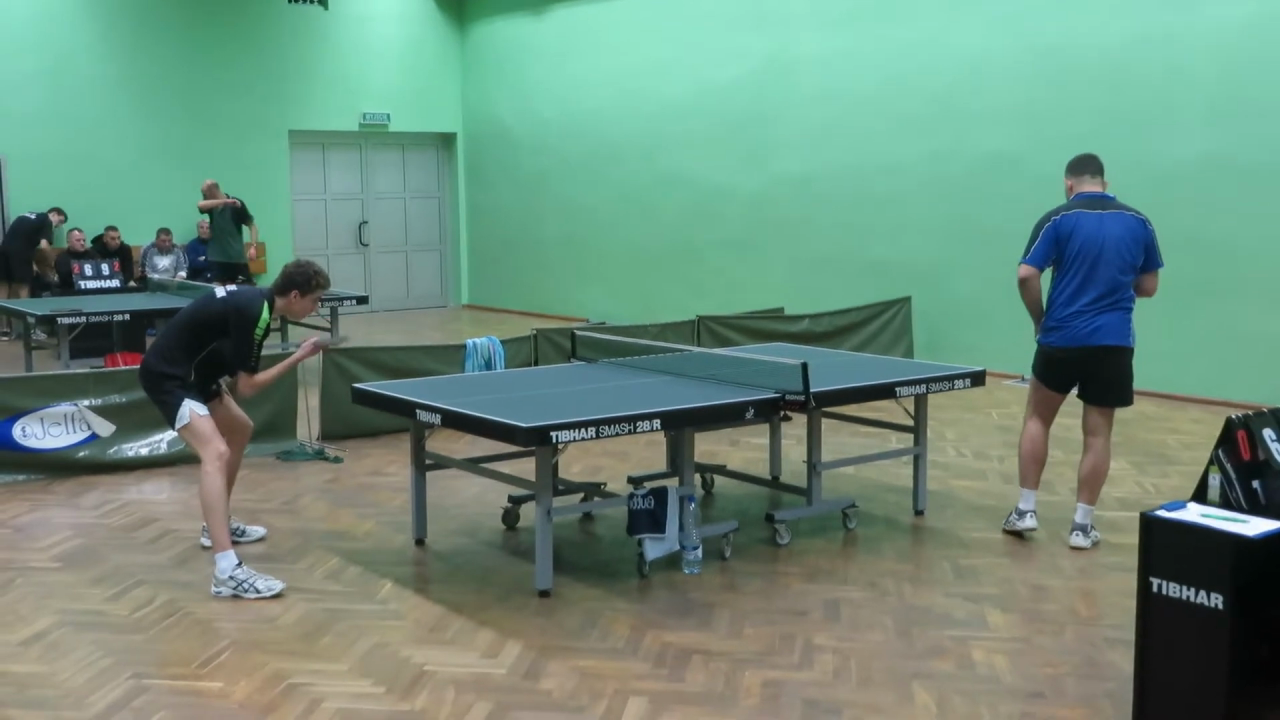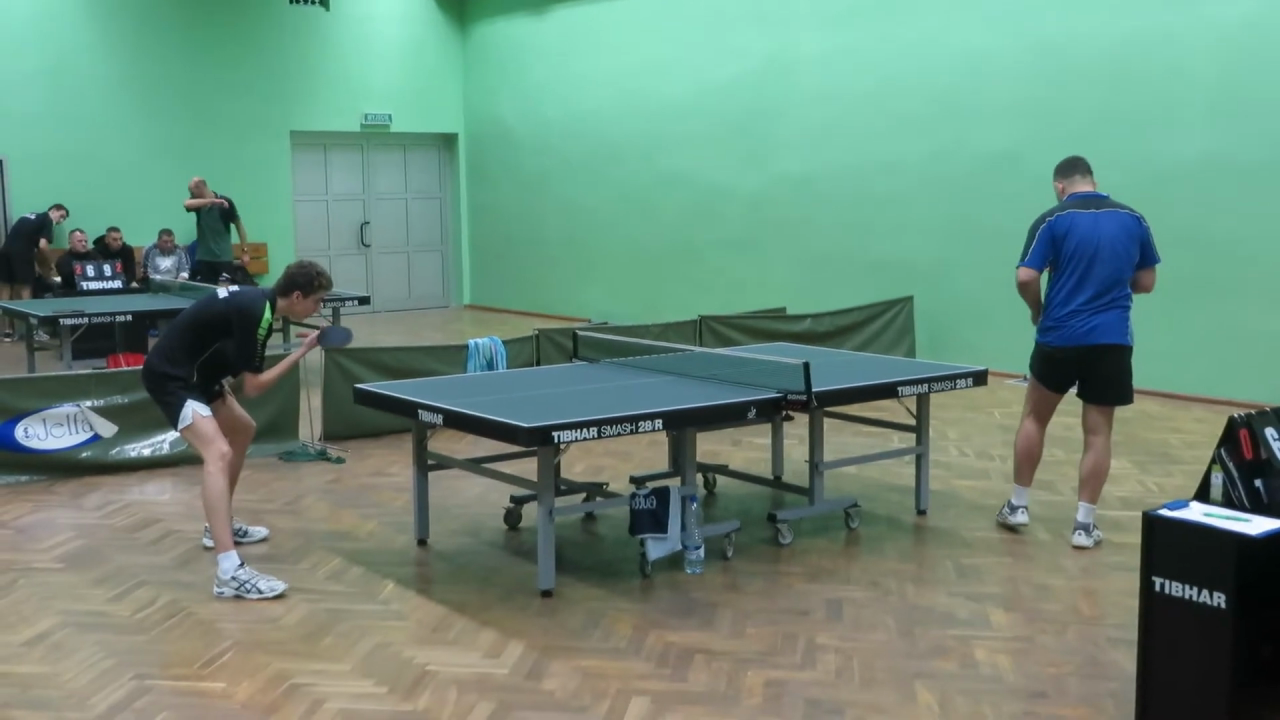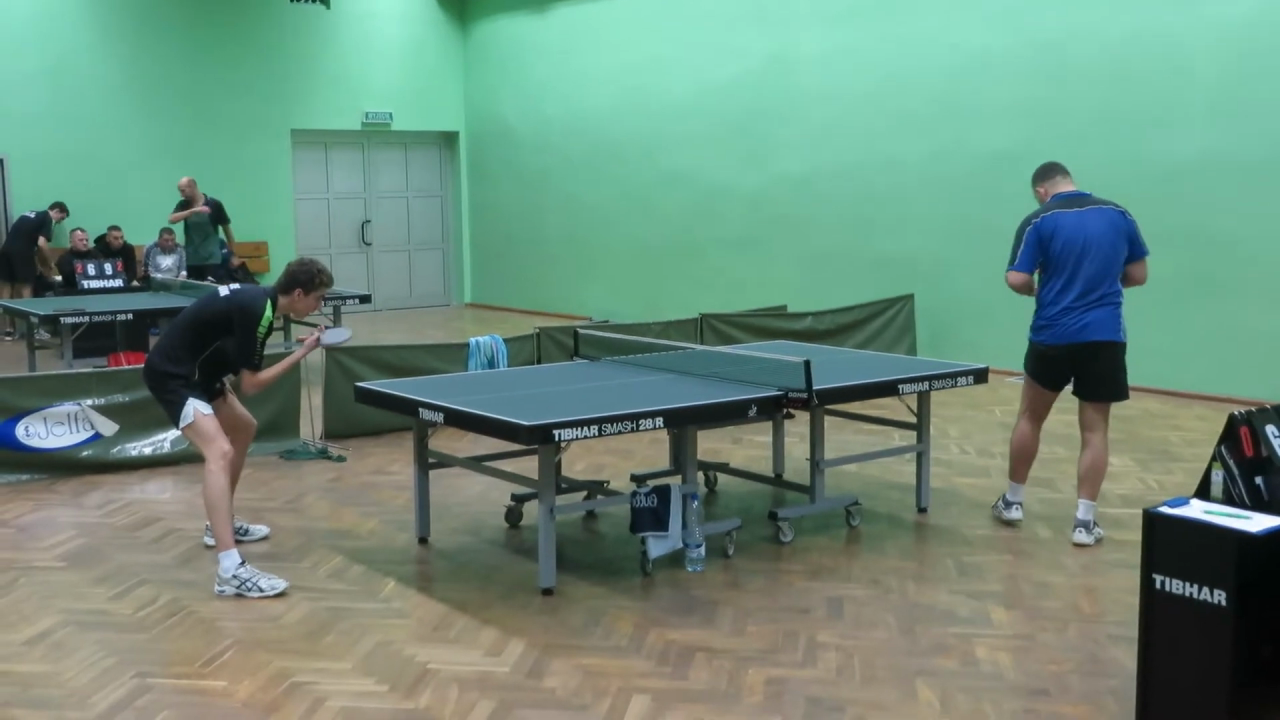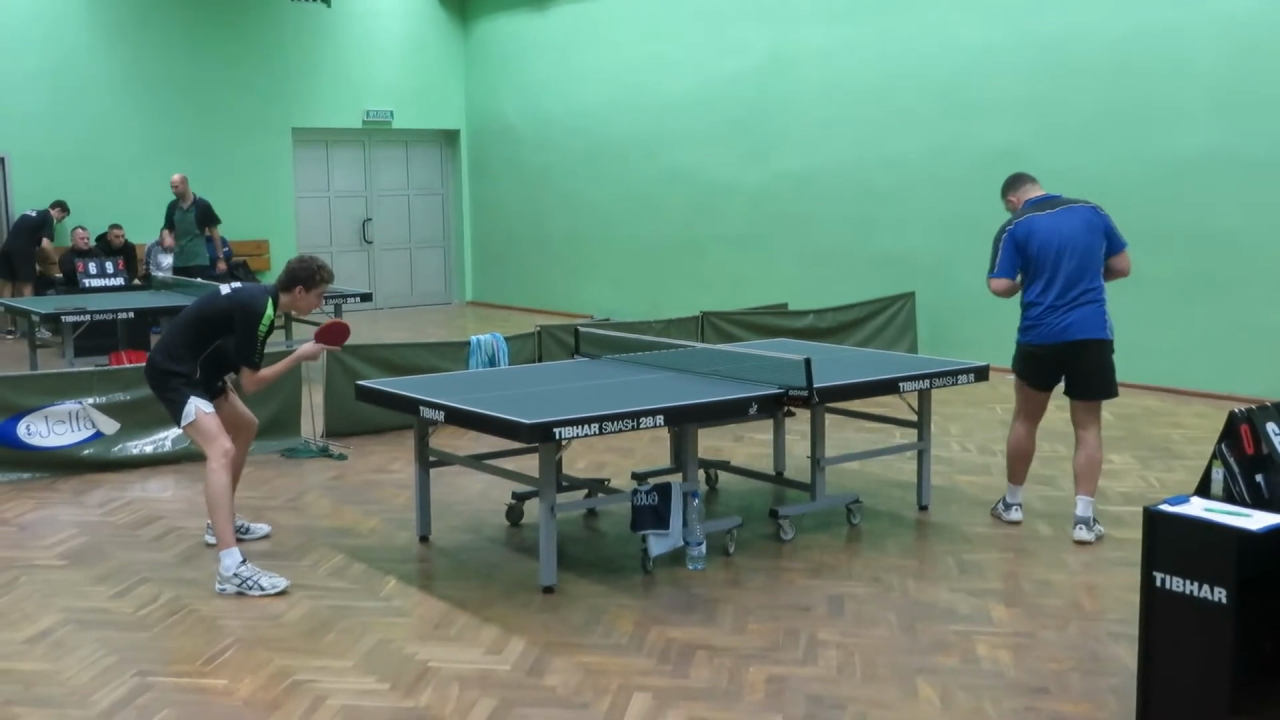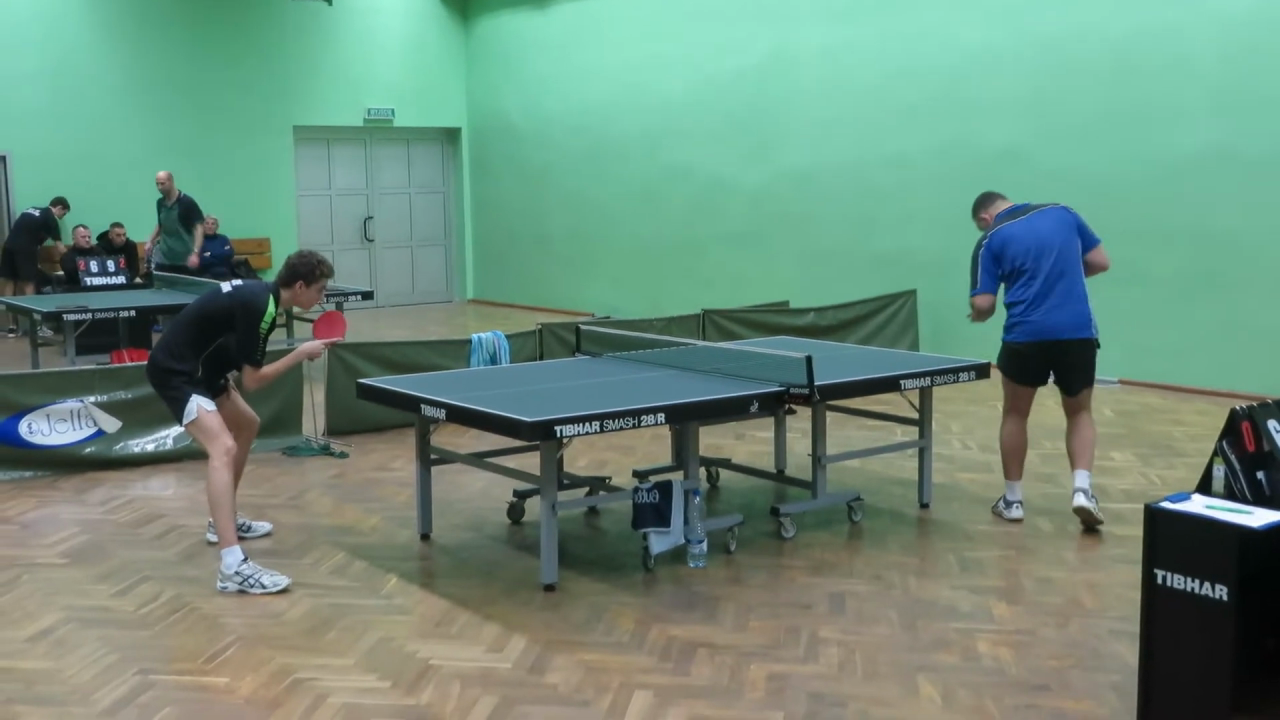
dt=0.2s
person 1, frame 1
left shoulder: (1057, 219)
right shoulder: (1139, 223)
left elbow: (1026, 276)
right elbow: (1148, 286)
left wrist: (1039, 319)
left hip: (1061, 339)
right hip: (1113, 342)
left knee: (1037, 420)
right knee: (1097, 434)
left ankle: (1025, 510)
right ankle: (1082, 525)
person 1, frame 2
left shoulder: (1052, 220)
right shoulder: (1133, 220)
left elbow: (1025, 278)
right elbow: (1146, 282)
left wrist: (1037, 311)
left hip: (1059, 338)
right hip: (1111, 341)
left knee: (1034, 419)
right knee: (1097, 433)
left ankle: (1017, 505)
right ankle: (1084, 523)
person 1, frame 3
left shoulder: (1038, 221)
right shoulder: (1118, 215)
left elbow: (1017, 280)
right elbow: (1138, 275)
left hip: (1053, 337)
right hip: (1105, 337)
left knee: (1030, 418)
right knee: (1095, 431)
left ankle: (1013, 501)
right ankle: (1085, 521)
person 1, frame 4
left shoulder: (1013, 228)
right shoulder: (1091, 212)
left elbow: (1000, 287)
right elbow: (1122, 266)
left hip: (1040, 337)
right hip: (1093, 334)
left knee: (1026, 419)
right knee: (1088, 428)
left ankle: (1012, 502)
right ankle: (1084, 517)
person 1, frame 5
left shoulder: (989, 241)
right shoulder: (1062, 213)
left elbow: (983, 304)
right elbow: (1101, 261)
left wrist: (977, 313)
left hip: (1026, 335)
right hip: (1079, 331)
left knee: (1015, 414)
right knee: (1079, 414)
left ankle: (1012, 499)
right ankle: (1082, 488)
person 2, frame 1
left shoulder: (255, 299)
right shoulder: (253, 312)
right elbow: (246, 387)
left wrist: (217, 384)
right wrist: (299, 356)
left hip: (189, 371)
right hip: (166, 376)
left knee: (240, 430)
right knee: (216, 453)
left ankle: (218, 524)
right ankle: (227, 572)
person 2, frame 2
left shoulder: (259, 300)
right shoulder: (255, 312)
right elbow: (252, 386)
left wrist: (220, 385)
right wrist: (302, 351)
left hip: (192, 372)
right hip: (169, 376)
left knee: (243, 431)
right knee: (219, 454)
left ankle: (220, 526)
right ankle: (229, 572)
person 2, frame 3
left shoulder: (258, 298)
right shoulder: (256, 310)
right elbow: (250, 384)
left wrist: (222, 384)
right wrist: (301, 353)
left hip: (193, 371)
right hip: (171, 375)
left knee: (244, 429)
right knee: (220, 452)
left ankle: (222, 523)
right ankle: (230, 571)
person 2, frame 4
left shoulder: (259, 296)
right shoulder: (257, 308)
right elbow: (250, 382)
left wrist: (223, 381)
right wrist: (301, 355)
left hip: (194, 369)
right hip: (172, 373)
left knee: (245, 428)
right knee: (221, 450)
left ankle: (223, 522)
right ankle: (231, 568)
person 2, frame 5
left shoulder: (260, 293)
right shoulder: (258, 306)
right elbow: (252, 379)
left wrist: (223, 380)
right wrist: (302, 353)
left hip: (196, 367)
right hip: (173, 371)
left knee: (247, 426)
right knee: (223, 449)
left ankle: (224, 521)
right ankle: (232, 566)
